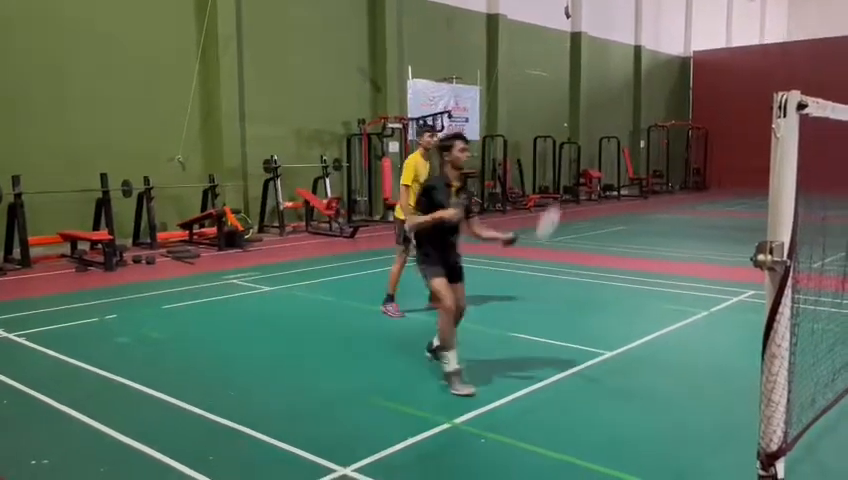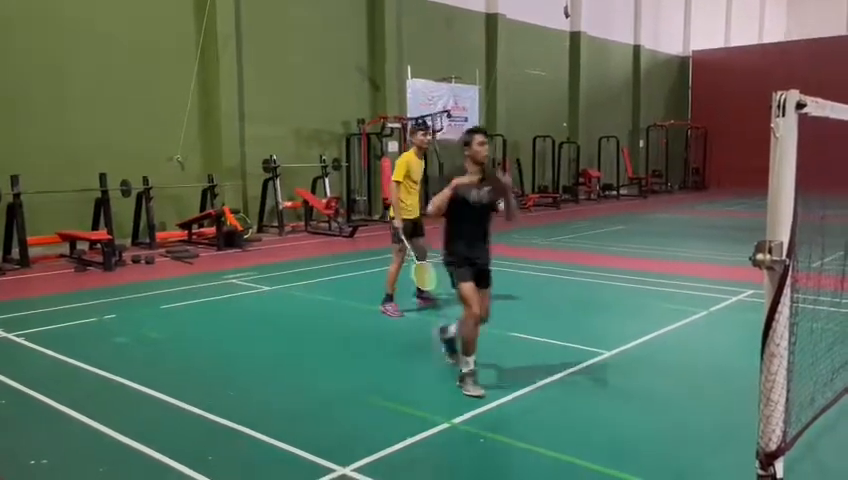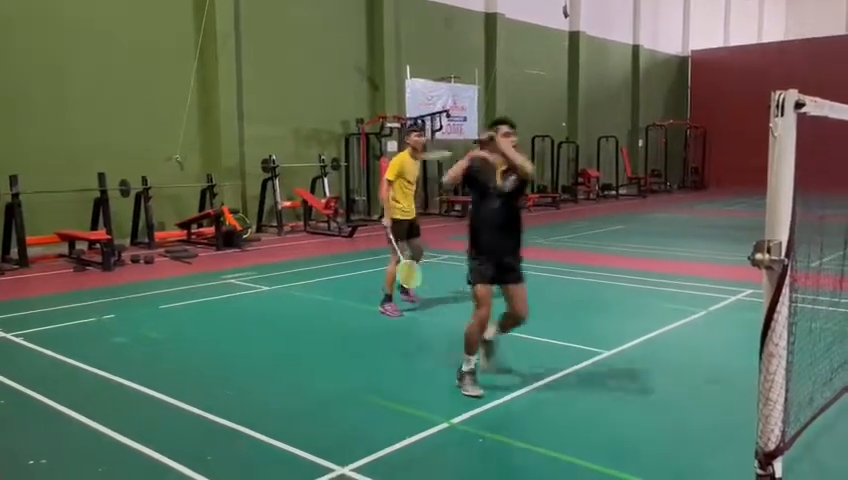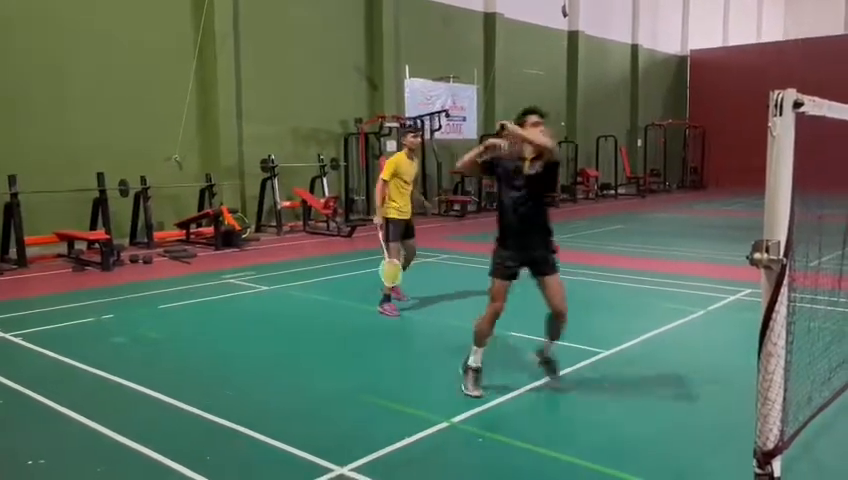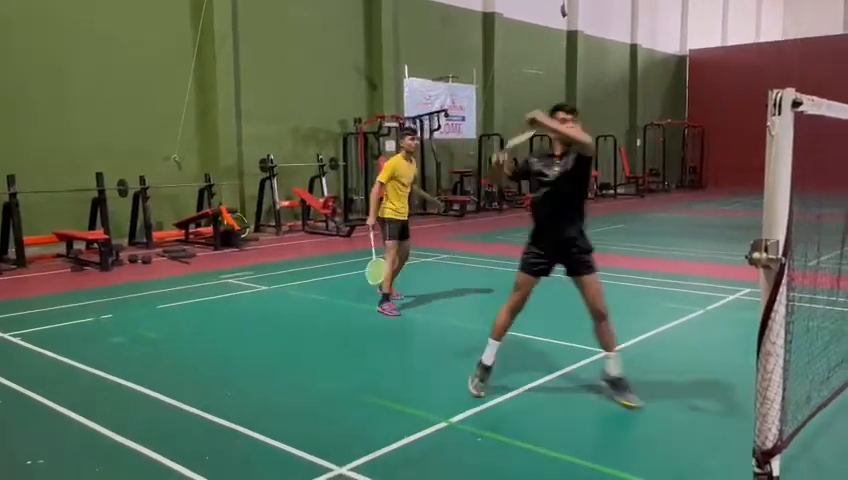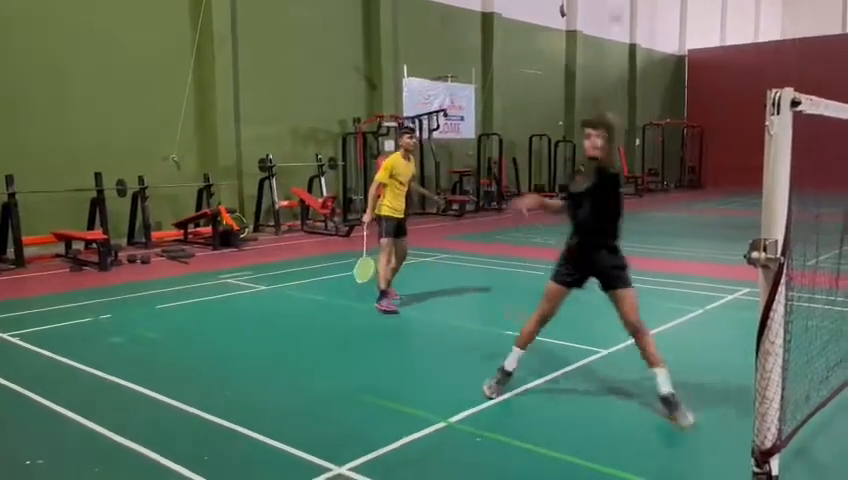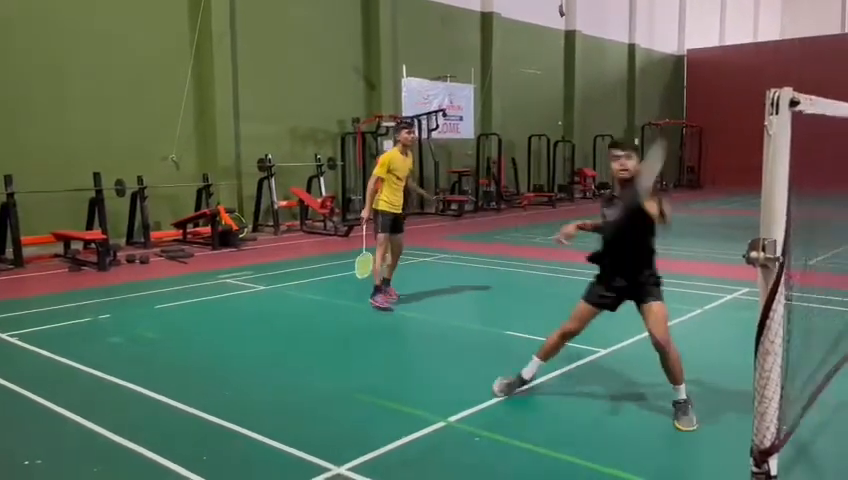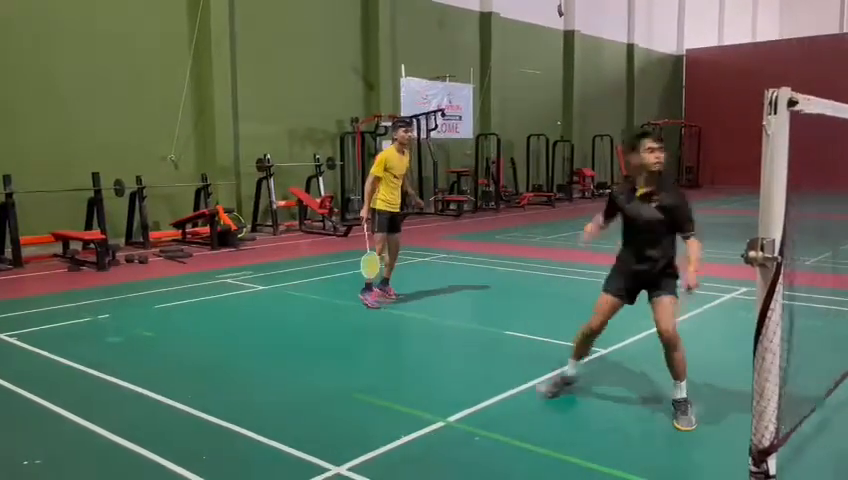
dt=0.1s
person 1, frame 1
left shoulder: (465, 190)
right shoulder: (433, 186)
left elbow: (474, 228)
right elbow: (411, 224)
left wrist: (499, 236)
right wrist: (439, 215)
left hip: (450, 255)
right hip: (430, 256)
left knee: (458, 309)
right knee: (448, 307)
left ankle: (436, 345)
right ankle: (452, 372)
person 1, frame 2
left shoulder: (492, 183)
right shoulder: (457, 181)
left elbow: (511, 216)
right elbow: (432, 211)
left wrist: (507, 190)
right wrist: (454, 185)
left hip: (480, 257)
right hip: (458, 258)
left knee: (482, 315)
right knee: (473, 312)
left ankle: (449, 332)
right ankle: (466, 372)
person 1, frame 3
left shoulder: (520, 171)
right shoulder: (478, 170)
left elbow: (529, 173)
right elbow: (447, 181)
left wrist: (504, 151)
right wrist: (471, 157)
left hip: (510, 254)
right hip: (482, 254)
left knee: (518, 315)
right knee: (482, 315)
left ankle: (488, 337)
right ankle: (467, 371)
person 1, frame 4
left shoulder: (547, 159)
right shoulder: (502, 160)
left elbow: (550, 147)
right elbow: (461, 167)
left wrist: (515, 130)
right wrist: (485, 146)
left hip: (540, 246)
right hip: (508, 246)
left knee: (559, 311)
right knee: (494, 310)
left ankle: (547, 353)
right ankle: (472, 366)
person 1, frame 5
left shoulder: (580, 156)
right shoulder: (536, 161)
left elbow: (587, 141)
right elbow: (507, 181)
left wrist: (545, 121)
right wrist: (501, 164)
left hip: (573, 243)
right hip: (540, 242)
left knee: (598, 311)
right knee: (515, 306)
left ankle: (614, 376)
right ankle: (485, 365)
person 1, frame 6
left shoulder: (608, 174)
right shoulder: (580, 178)
left elbow: (609, 161)
left wrist: (602, 145)
right wrist: (537, 201)
left hip: (608, 258)
right hip: (575, 256)
left knee: (635, 326)
right knee: (542, 315)
left ankle: (666, 393)
right ankle: (507, 370)
person 1, frame 7
left shoulder: (640, 198)
right shoulder: (608, 200)
left elbow: (658, 215)
left wrist: (652, 207)
right wrist: (576, 228)
left hip: (643, 280)
right hip: (610, 278)
left knee: (662, 341)
right knee: (567, 331)
left ankle: (681, 401)
right ankle: (524, 377)
person 1, frame 8
left shoulder: (673, 195)
right shoulder: (621, 192)
left elbow: (691, 240)
right elbow: (606, 217)
left wrist: (692, 269)
right wrist: (594, 226)
left hip: (662, 272)
right hip: (627, 269)
left knee: (669, 335)
right knee: (593, 327)
left ankle: (681, 400)
right ankle: (569, 375)
person 2, frame 1
left shoulder: (426, 161)
right shoulder: (412, 161)
right elbow: (404, 191)
right wrist: (408, 219)
right hip: (406, 218)
right knee: (401, 260)
left ankle: (434, 296)
right ankle: (388, 301)
person 2, frame 2
left shoulder: (421, 160)
right shoulder: (405, 159)
right elbow: (393, 188)
right wrist: (397, 217)
left hip: (415, 215)
right hip: (401, 216)
left knee: (422, 253)
right knee: (398, 259)
left ankle: (421, 292)
right ankle: (387, 301)
person 2, frame 3
left shoulder: (417, 161)
right shoulder: (399, 160)
right elbow: (385, 187)
left wrist: (415, 206)
right wrist: (387, 216)
left hip: (411, 215)
right hip: (396, 216)
left knee: (418, 252)
right knee: (396, 259)
left ankle: (404, 287)
right ankle: (386, 301)
person 2, frame 4
left shoulder: (415, 161)
right shoulder: (395, 160)
right elbow: (379, 187)
left wrist: (423, 201)
right wrist: (379, 214)
left hip: (407, 215)
right hip: (392, 215)
left knee: (411, 253)
right knee: (394, 258)
left ankle: (392, 285)
right ankle: (385, 301)
person 2, frame 5
left shoulder: (413, 163)
right shoulder: (392, 163)
right elbow: (376, 189)
left wrist: (431, 198)
right wrist: (372, 215)
left hip: (403, 216)
right hip: (389, 215)
left knee: (404, 254)
right knee: (391, 256)
left ankle: (387, 286)
right ankle: (384, 301)
person 2, frame 6
left shoulder: (411, 161)
right shoulder: (391, 161)
right elbow: (375, 187)
left wrist: (431, 196)
right wrist: (368, 212)
left hip: (400, 213)
right hip: (385, 212)
left knee: (401, 253)
right knee: (386, 253)
left ankle: (386, 285)
right ankle: (382, 297)
person 2, frame 7
left shoulder: (409, 157)
right shoulder: (388, 157)
right elbow: (372, 182)
left wrist: (423, 193)
right wrist: (366, 208)
left hip: (397, 209)
right hip: (383, 208)
left knee: (397, 248)
right knee: (382, 249)
left ankle: (385, 284)
right ankle: (376, 292)
person 2, frame 8
left shoulder: (406, 155)
right shoulder: (385, 155)
right elbow: (370, 181)
left wrist: (415, 197)
right wrist: (365, 207)
left hip: (395, 208)
right hip: (380, 207)
left knee: (394, 248)
right knee: (379, 248)
left ankle: (384, 284)
right ankle: (367, 290)
